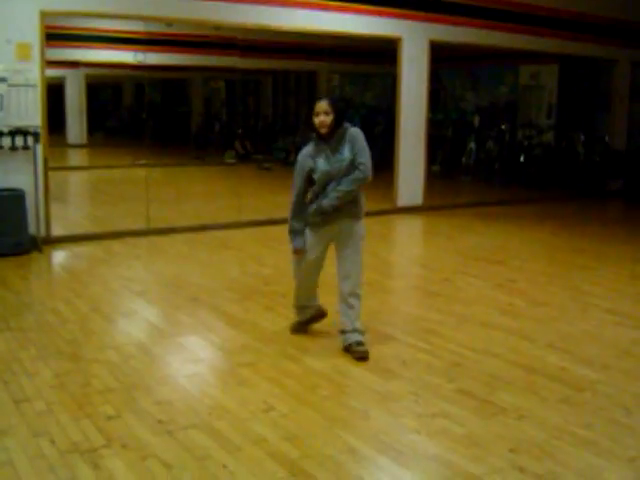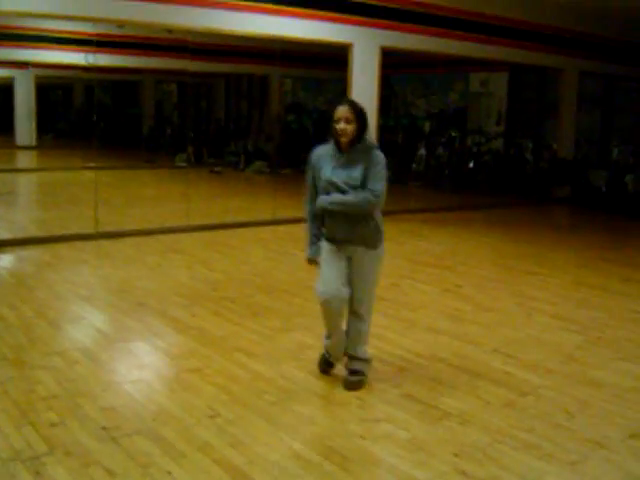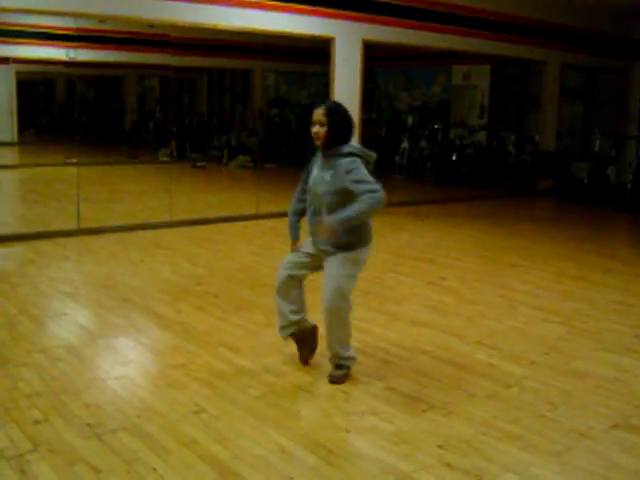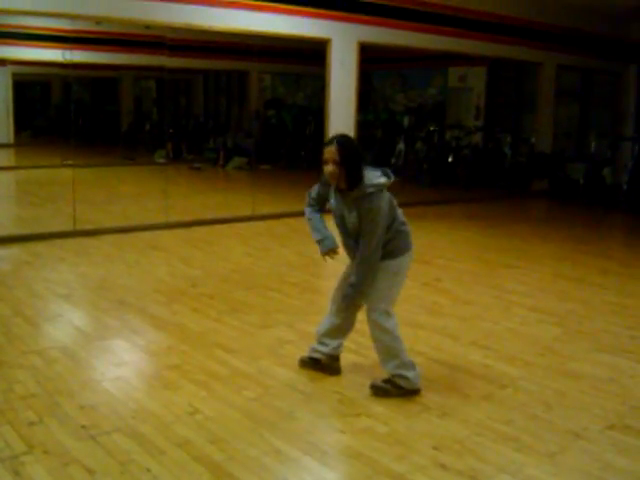
dt=1s
person 1, frame 1
left shoulder: (354, 137)
right shoulder: (309, 153)
left elbow: (363, 173)
right elbow: (299, 197)
left wrist: (330, 201)
right wrist: (296, 236)
left hip: (349, 221)
right hip: (316, 222)
left knee: (350, 279)
right knee: (304, 271)
left ankle: (352, 336)
right ankle: (307, 310)
person 1, frame 2
left shoulder: (373, 157)
right shoulder: (320, 156)
left elbow: (374, 198)
right elbow: (313, 204)
left wrist: (330, 202)
right wrist: (313, 244)
left hip: (367, 242)
right hip: (331, 240)
left knee: (361, 304)
right knee: (331, 294)
left ankle: (357, 362)
right ankle: (333, 349)
person 1, frame 3
left shoulder: (349, 163)
right shoulder: (319, 155)
left elbow: (376, 196)
right elbow: (304, 192)
left wrist: (340, 221)
right wrist: (294, 224)
left hip: (348, 246)
right hip: (319, 240)
left knee: (334, 304)
right knee: (286, 273)
left ankle: (342, 360)
right ankle: (300, 329)
person 1, frame 4
left shoulder: (373, 199)
right shoulder: (331, 182)
left elbow: (369, 248)
right elbow: (312, 204)
left wrist: (356, 287)
right wrist: (323, 237)
left hip: (390, 254)
right hip: (364, 252)
left knee: (378, 313)
right knee: (341, 300)
left ankle: (404, 379)
right ankle: (325, 354)
